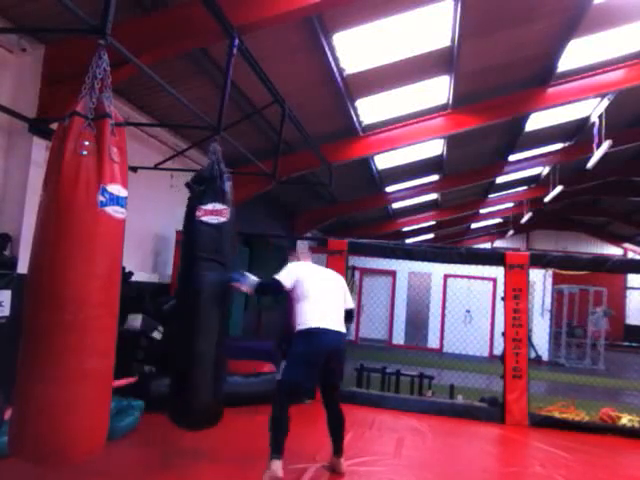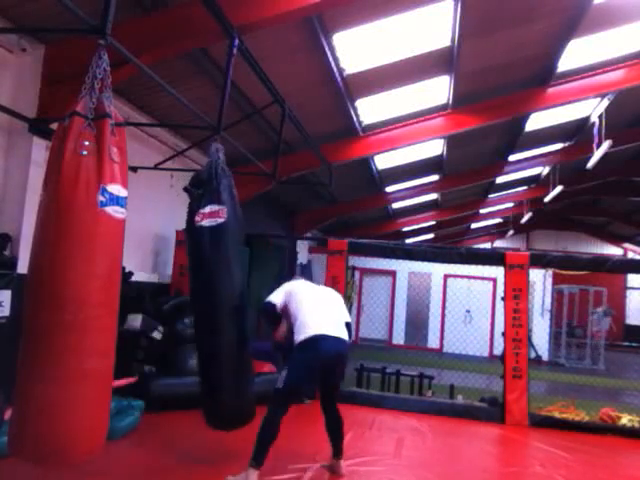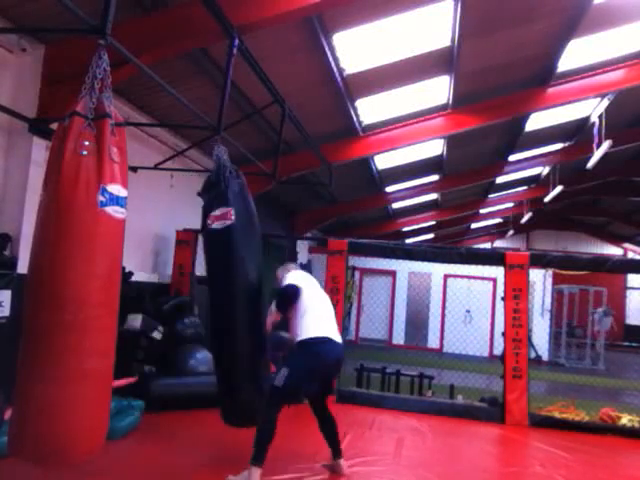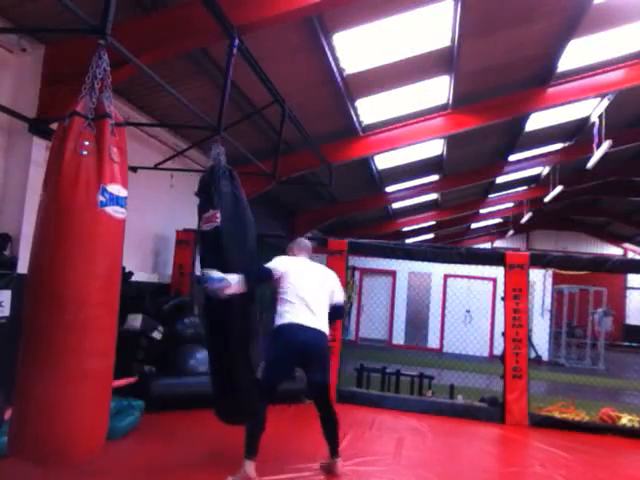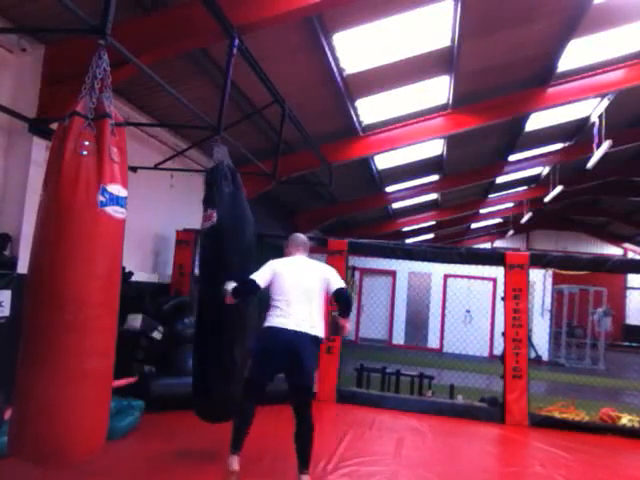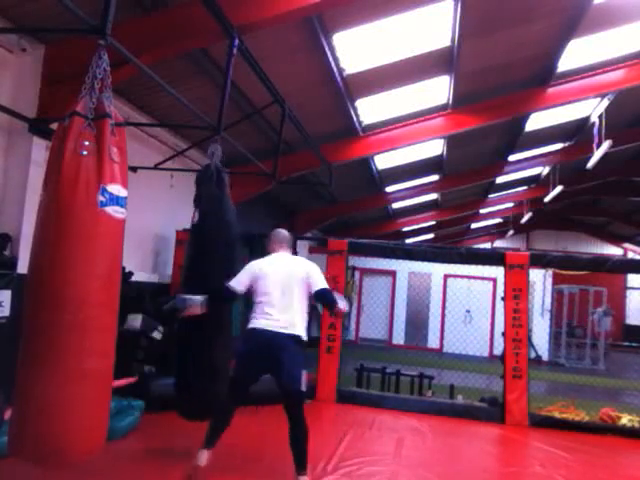
dt=0.2s
person 1, frame 1
left shoulder: (297, 268)
right shoulder: (337, 277)
left elbow: (275, 287)
right elbow: (350, 315)
left wrist: (249, 284)
left hip: (312, 339)
right hip: (338, 339)
left knee: (281, 400)
right knee: (331, 401)
right ankle: (338, 459)
person 1, frame 2
left shoulder: (290, 287)
right shoulder: (333, 293)
left elbow: (268, 310)
right elbow: (348, 328)
left wrist: (280, 327)
left hip: (313, 346)
right hip: (340, 347)
left knee: (277, 407)
right knee: (329, 404)
right ankle: (337, 461)
person 1, frame 3
left shoulder: (294, 276)
right shoulder: (319, 291)
left elbow: (289, 292)
left wrist: (273, 313)
right wrist: (289, 340)
left hip: (313, 347)
right hip: (335, 350)
left knee: (273, 403)
right knee: (319, 405)
right ankle: (338, 461)
person 1, frame 4
left shoulder: (285, 262)
right shoulder: (329, 274)
left elbow: (263, 274)
right elbow: (338, 310)
left wrist: (230, 284)
left hip: (288, 335)
right hip: (319, 339)
left knee: (261, 397)
right knee: (322, 399)
right ankle: (334, 461)
person 1, frame 5
left shoulder: (277, 265)
right shoulder: (326, 270)
left elbow: (249, 287)
right elbow: (344, 298)
left wrist: (231, 293)
right wrist: (342, 319)
left hip: (273, 336)
right hip: (306, 341)
left knee: (250, 397)
right knee: (303, 410)
left ankle: (234, 458)
person 1, frame 6
left shoulder: (257, 265)
right shoulder: (307, 267)
left elbow: (228, 293)
right elbow: (324, 297)
right wrist: (337, 305)
left hip: (257, 337)
right hip: (290, 341)
left knee: (232, 398)
right knee: (295, 410)
left ankle: (204, 454)
